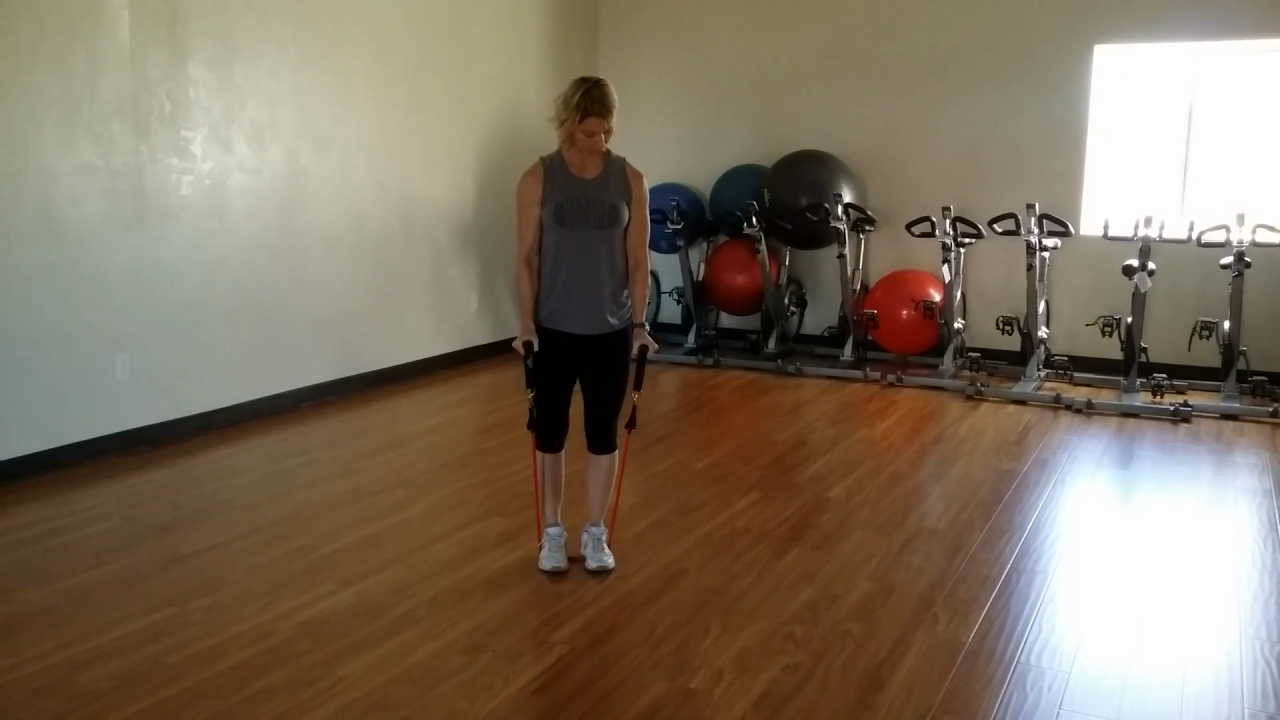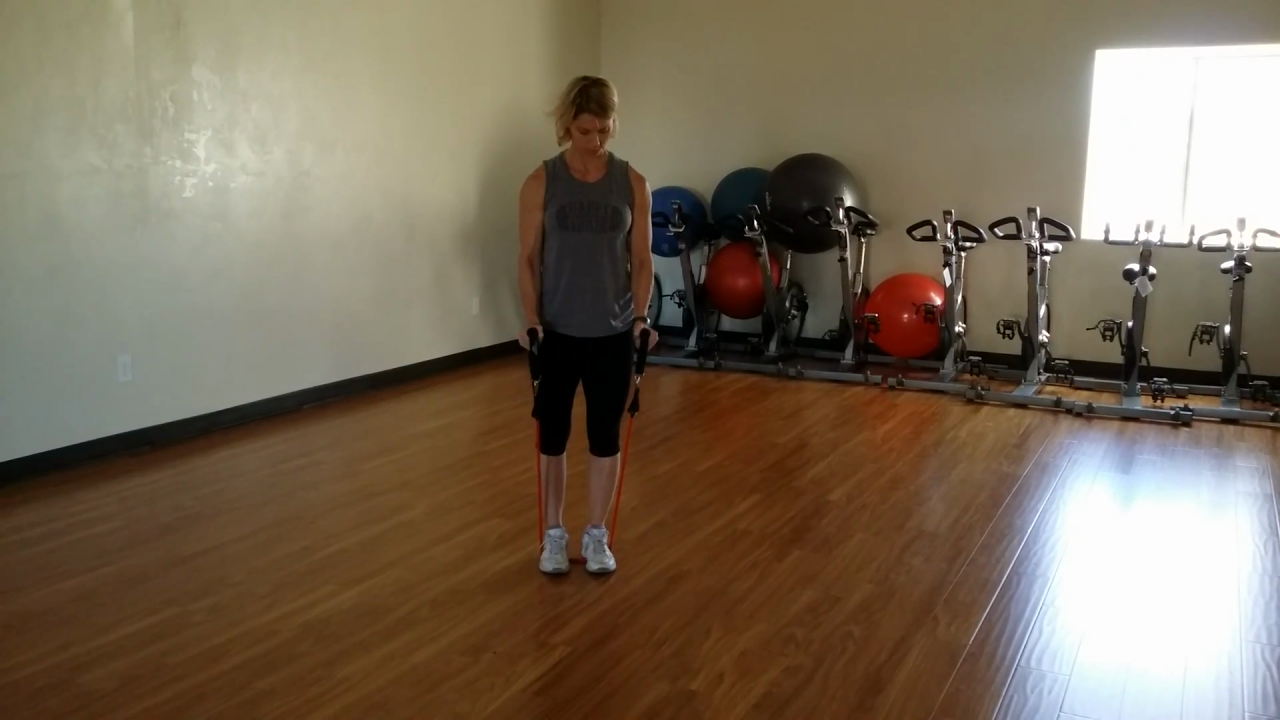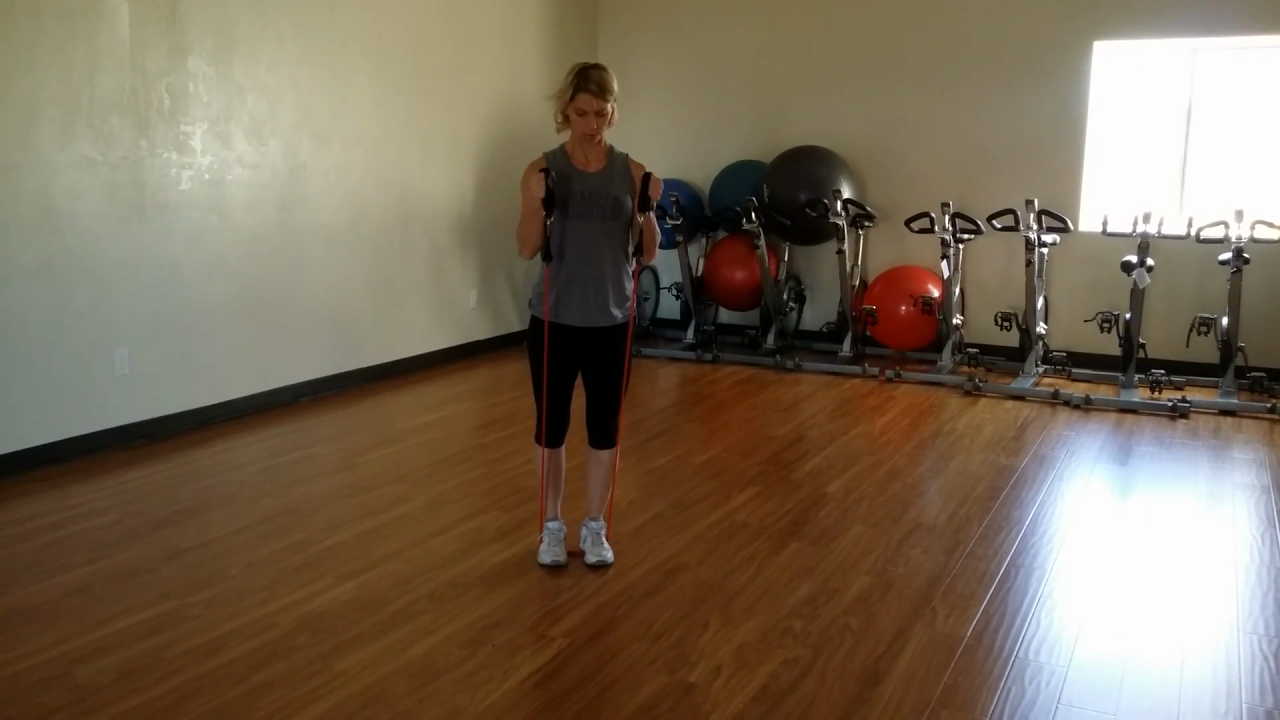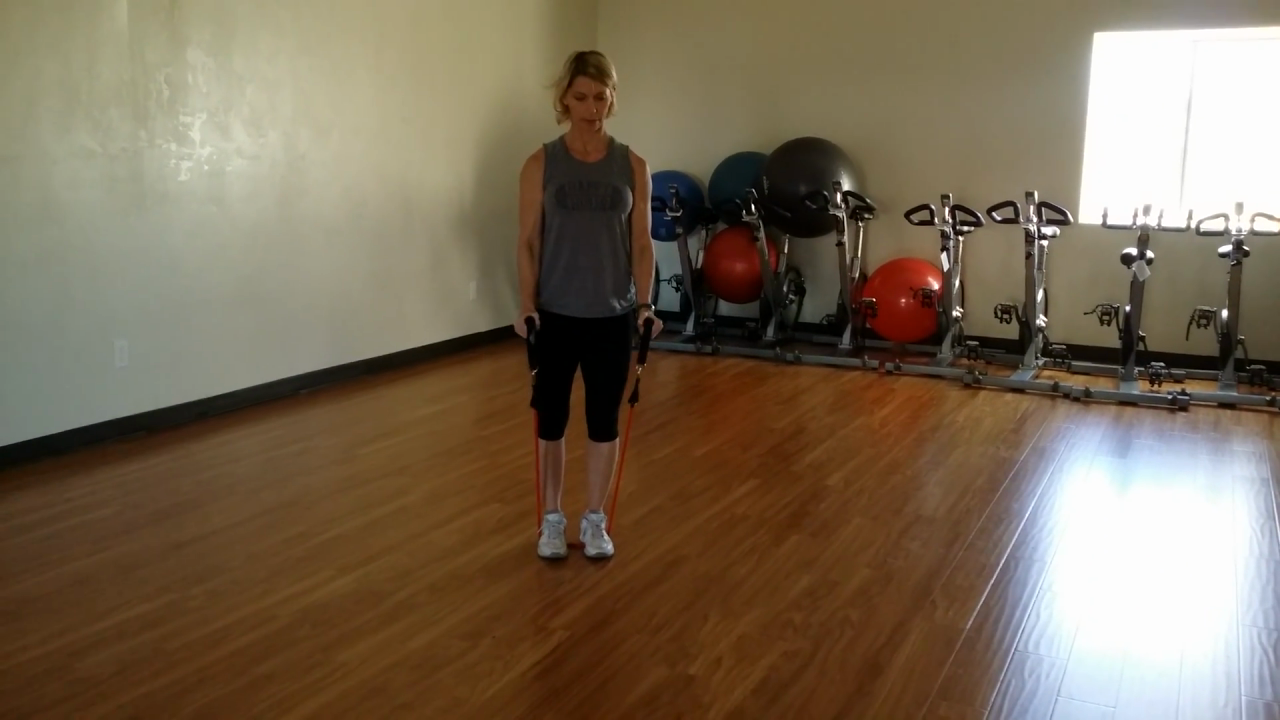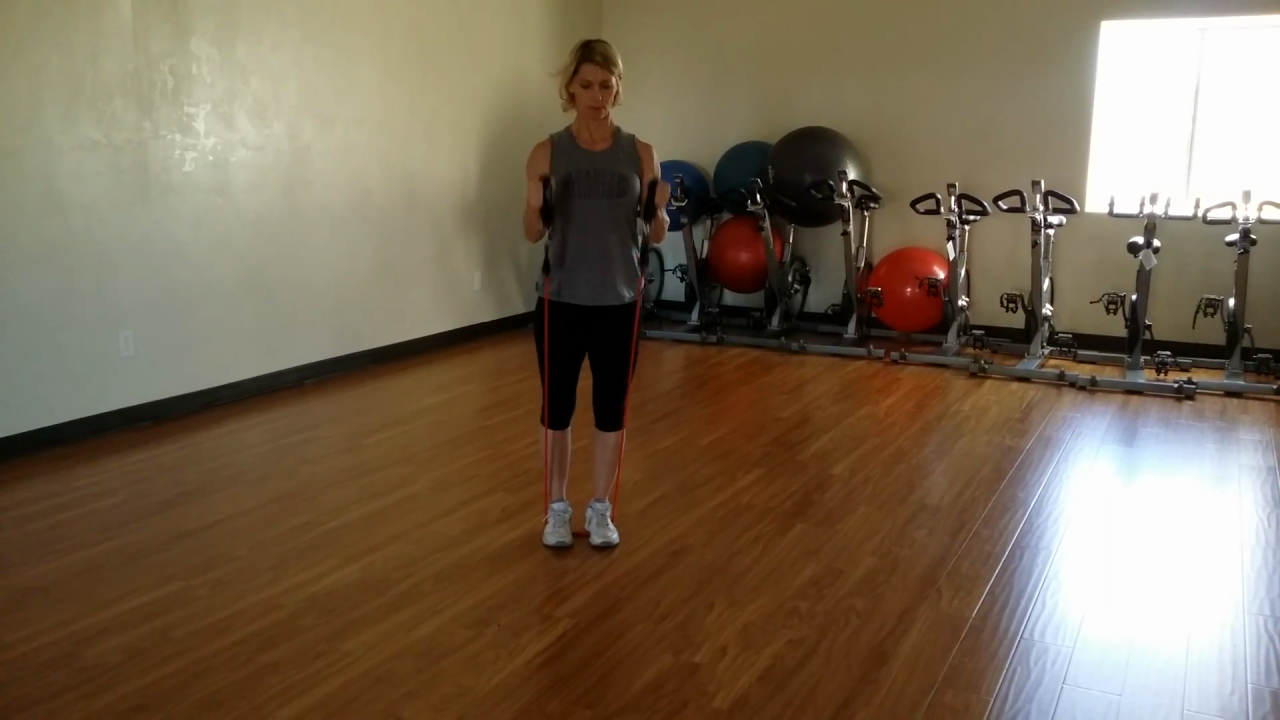
dt=1s
person 1, frame 1
left shoulder: (630, 179)
right shoulder: (538, 178)
left elbow: (638, 259)
right elbow: (526, 257)
left wrist: (639, 322)
right wrist: (527, 321)
left hip: (610, 330)
right hip: (554, 329)
left knee: (603, 432)
right knee: (550, 431)
left ankle: (595, 533)
right ankle: (552, 532)
person 1, frame 2
left shoulder: (633, 183)
right shoulder: (541, 182)
left elbow: (641, 260)
right elbow: (528, 258)
left wrist: (640, 315)
right wrist: (532, 317)
left hip: (613, 333)
right hip: (556, 332)
left knee: (605, 435)
right knee: (552, 434)
left ankle: (596, 535)
right ankle: (553, 534)
person 1, frame 3
left shoulder: (632, 171)
right shoulder: (542, 168)
left elbow: (647, 252)
right elbow: (526, 249)
left wrist: (649, 210)
right wrist: (536, 203)
left hip: (611, 322)
right hip: (554, 320)
left knee: (604, 427)
right knee: (551, 426)
left ankle: (594, 527)
right ankle: (551, 525)
person 1, frame 4
left shoulder: (633, 165)
right shoulder: (541, 163)
left elbow: (641, 243)
right elbow: (528, 241)
left wrist: (644, 303)
right wrist: (526, 304)
left hip: (612, 316)
right hip: (554, 315)
left knee: (604, 420)
right knee: (550, 419)
left ankle: (595, 520)
right ankle: (552, 519)
person 1, frame 5
left shoulder: (640, 153)
right shoulder: (547, 151)
left elbow: (657, 235)
right elbow: (531, 234)
left wrist: (657, 206)
right wrist: (535, 205)
left hip: (620, 303)
right hip: (561, 302)
left knee: (611, 409)
right knee: (557, 408)
left ankle: (600, 509)
right ankle: (557, 507)
